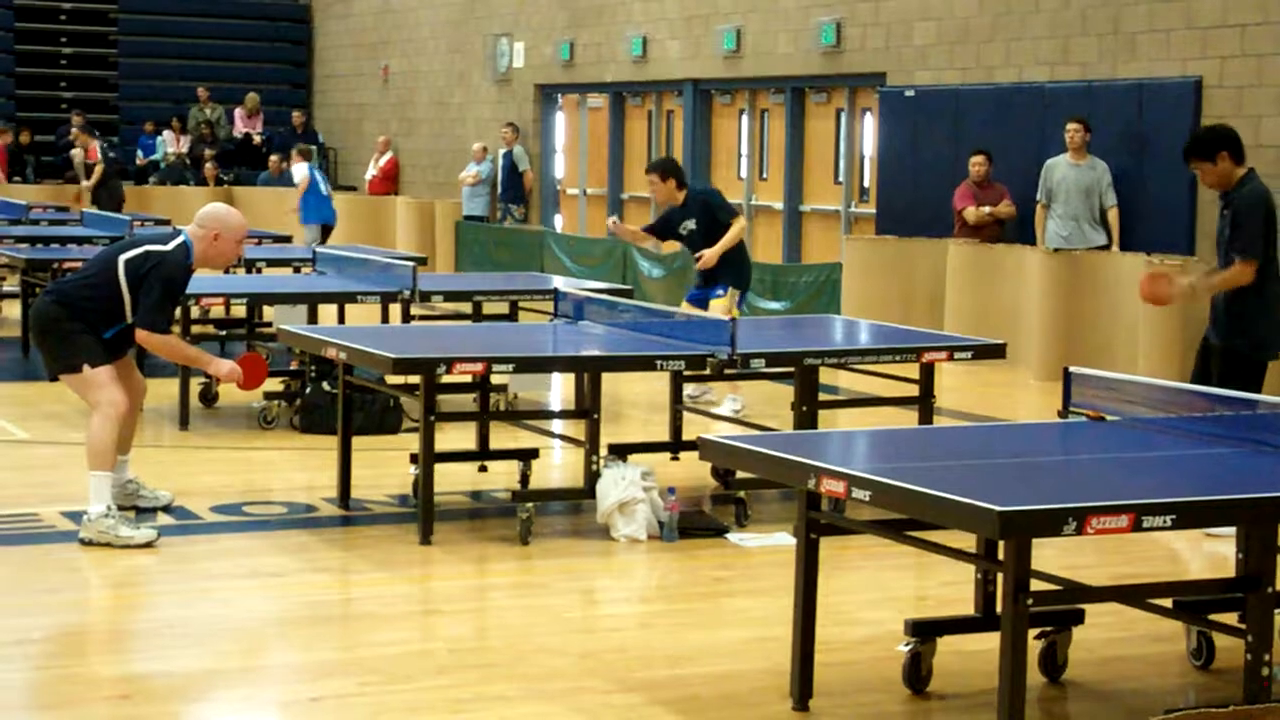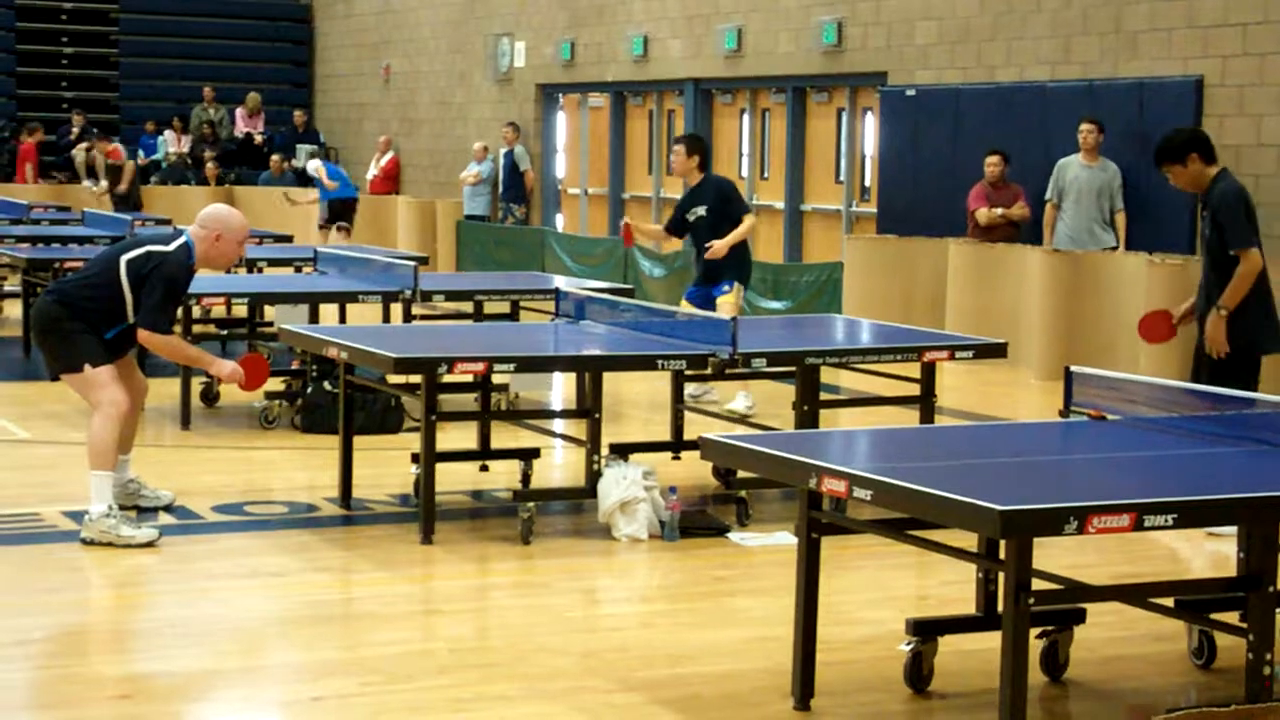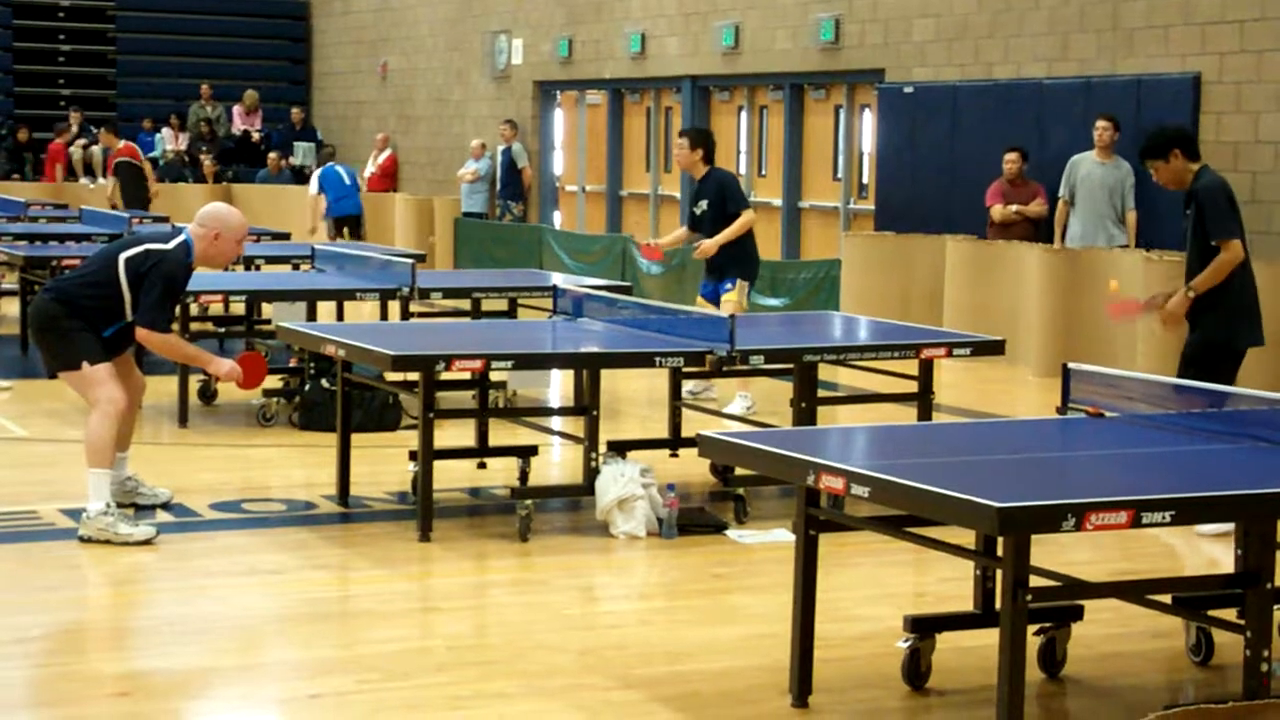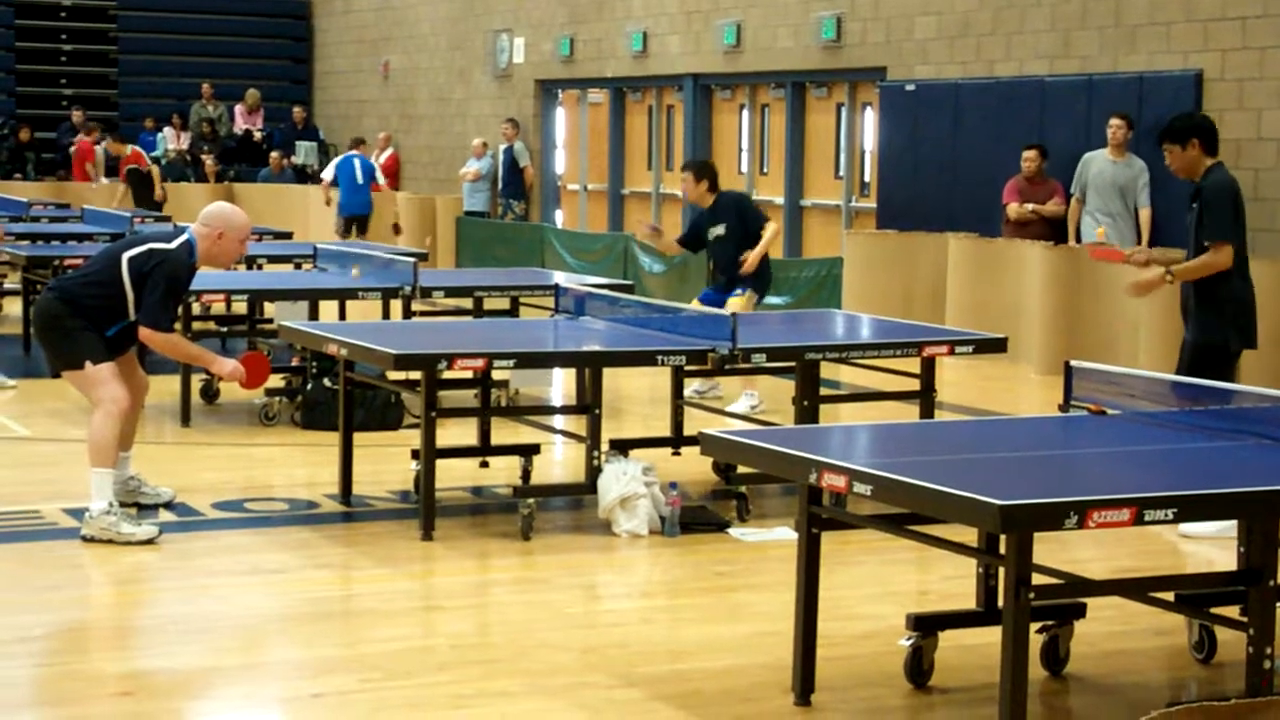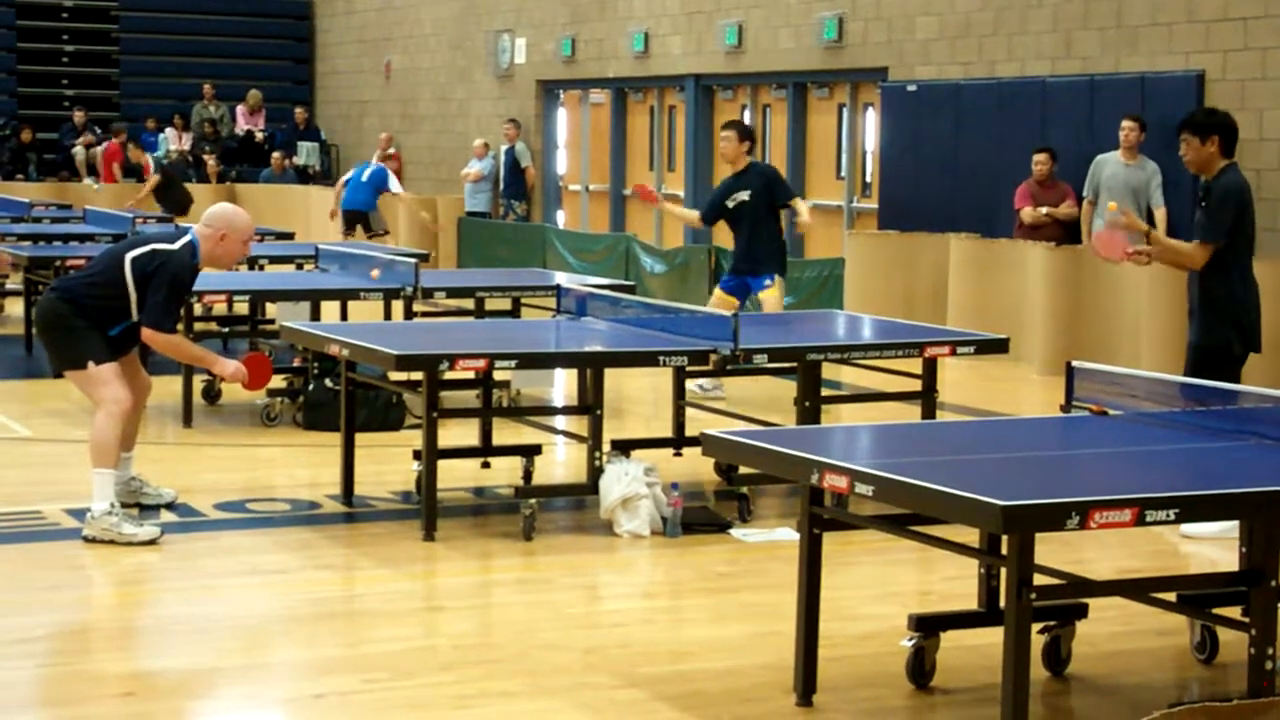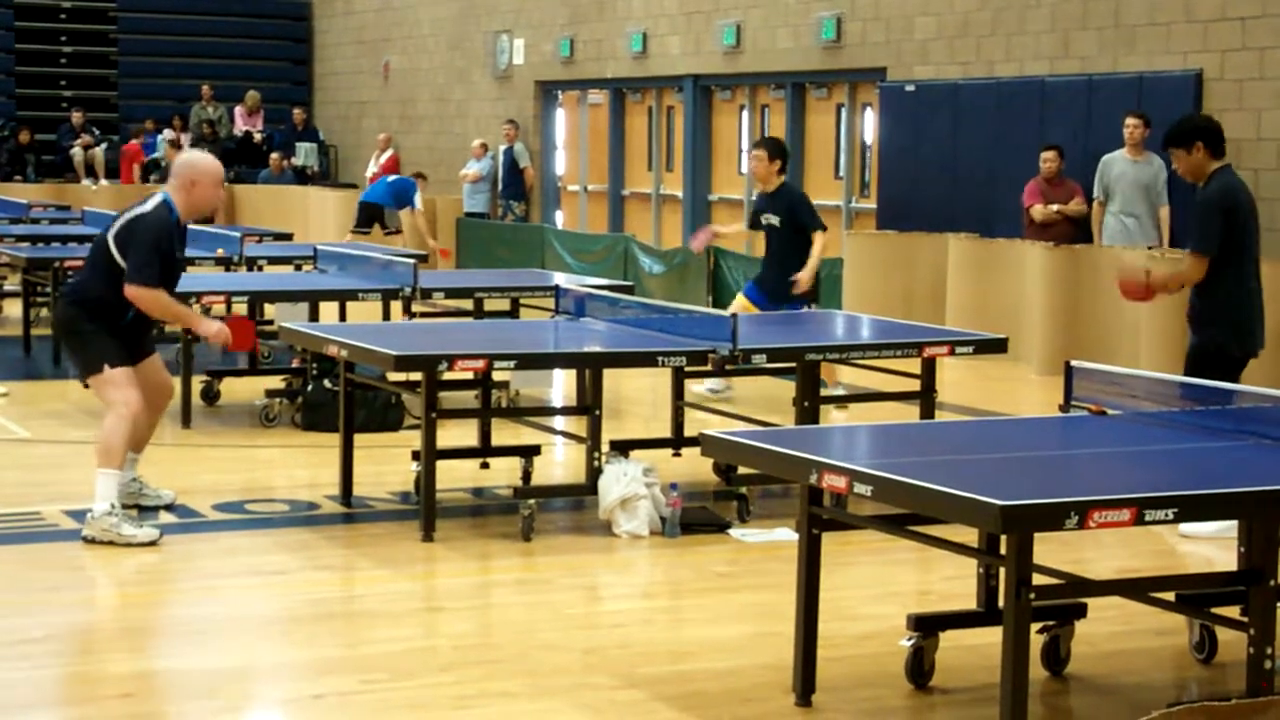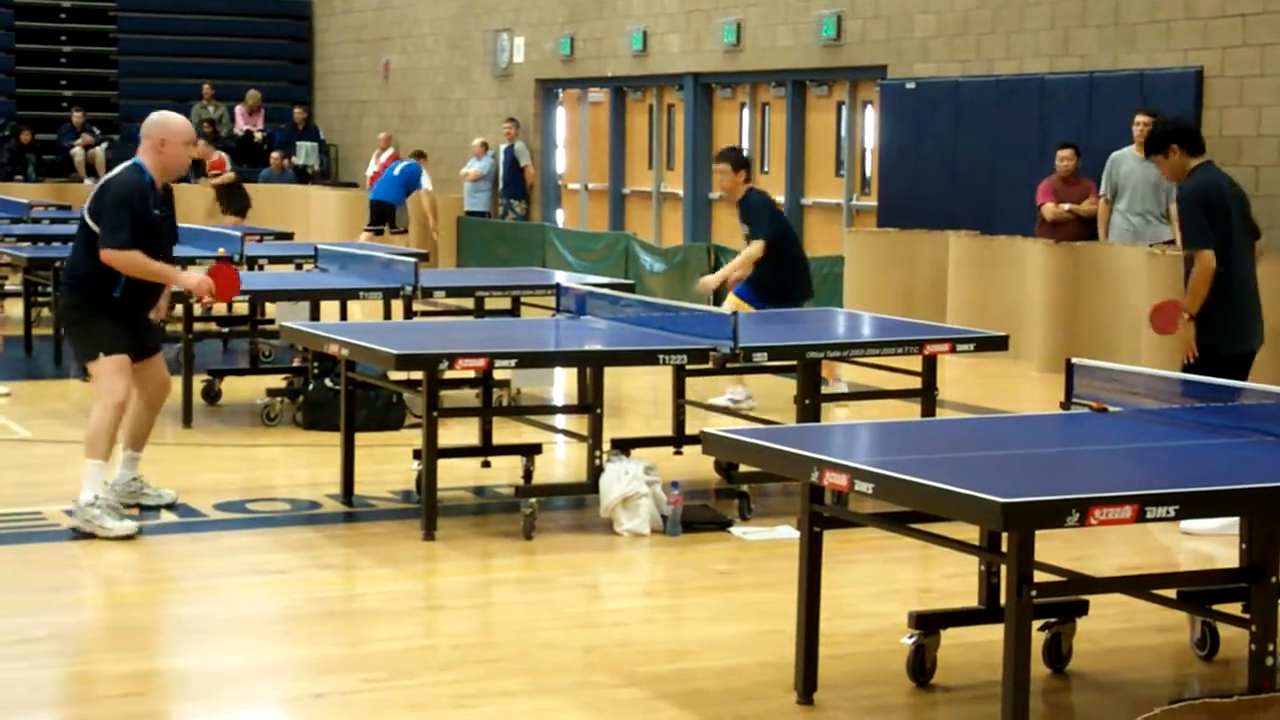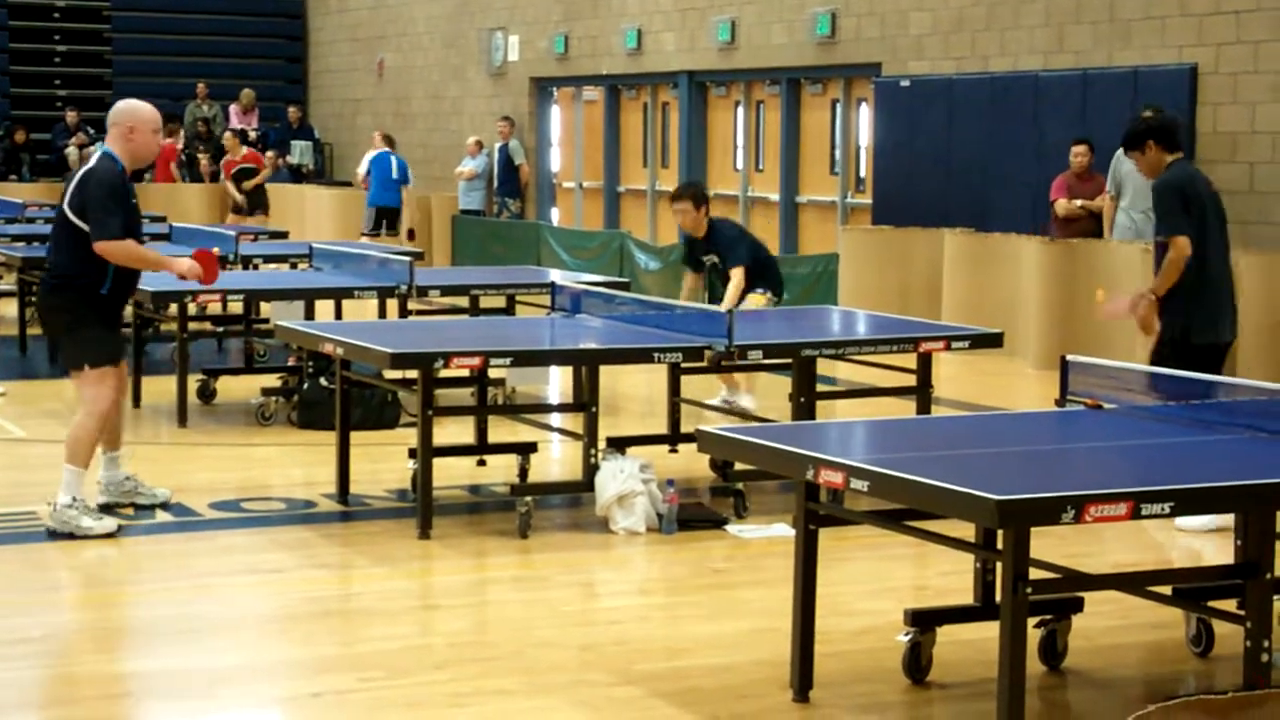
dt=0.3s
person 1, frame 1
right shoulder: (1234, 196)
left elbow: (1245, 272)
left wrist: (1194, 286)
right wrist: (1199, 281)
left hip: (1246, 331)
right hip: (1225, 327)
person 1, frame 2
left shoulder: (1227, 195)
right shoulder: (1214, 196)
left wrist: (1219, 313)
right wrist: (1195, 305)
left hip: (1238, 329)
right hip: (1222, 324)
person 1, frame 3
left shoulder: (1210, 189)
right shoulder: (1199, 192)
left elbow: (1233, 253)
left wrist: (1186, 296)
right wrist: (1176, 294)
left hip: (1223, 323)
right hip: (1211, 322)
person 1, frame 4
left shoulder: (1218, 187)
right shoulder: (1208, 188)
left elbow: (1222, 258)
left wrist: (1164, 275)
right wrist: (1160, 261)
left hip: (1220, 323)
right hip: (1207, 321)
person 1, frame 5
left shoulder: (1228, 189)
right shoulder: (1218, 187)
left elbow: (1198, 257)
left wrist: (1144, 230)
right wrist: (1155, 252)
left hip: (1224, 322)
right hip: (1217, 320)
left ankle: (1230, 513)
person 1, frame 6
left shoulder: (1215, 195)
right shoulder: (1232, 189)
left elbow: (1196, 269)
left wrist: (1153, 280)
right wrist: (1174, 279)
left hip: (1222, 326)
right hip: (1233, 322)
person 1, frame 7
left shoulder: (1193, 191)
right shoulder: (1229, 186)
left elbow: (1205, 262)
right elbow: (1251, 250)
left wrist: (1189, 317)
left hip: (1218, 326)
right hip: (1243, 322)
person 1, frame 8
left shoulder: (1168, 184)
right shoulder: (1200, 182)
left elbow: (1180, 251)
left wrist: (1152, 296)
right wrist: (1157, 292)
left hip: (1189, 318)
right hip: (1217, 316)
person 2, frame 1
left shoulder: (174, 253)
right shoulder: (169, 263)
left elbow: (147, 328)
right elbow: (148, 335)
right wrist: (209, 363)
left hip: (84, 320)
right hip: (59, 320)
left knee: (133, 392)
right knee: (111, 404)
left ankle: (120, 485)
right ankle: (98, 516)
person 2, frame 2
left shoulder: (176, 253)
right shoulder: (171, 264)
left elbow: (148, 328)
right elbow: (151, 335)
right wrist: (212, 364)
left hip: (86, 320)
right hip: (61, 319)
left knee: (134, 390)
right knee: (113, 403)
left ankle: (121, 484)
right ankle: (100, 516)
person 2, frame 3
left shoulder: (175, 251)
right shoulder: (170, 262)
left elbow: (147, 325)
right elbow: (149, 333)
right wrist: (210, 362)
left hip: (83, 317)
right hip: (59, 316)
left knee: (132, 389)
right knee: (110, 401)
left ankle: (119, 482)
right ankle: (98, 513)
person 2, frame 4
left shoulder: (178, 250)
right shoulder: (172, 262)
left elbow: (151, 325)
right elbow: (153, 333)
right wrist: (213, 362)
left hip: (87, 316)
right hip: (63, 316)
left knee: (135, 388)
right knee: (113, 401)
left ankle: (122, 481)
right ankle: (101, 513)
person 2, frame 5
left shoulder: (180, 251)
right shoulder: (176, 264)
right elbow: (155, 334)
right wrist: (216, 363)
left hip: (87, 316)
right hip: (65, 317)
left knee: (137, 388)
right knee: (116, 401)
left ankle: (124, 482)
right ankle: (102, 514)
person 2, frame 6
left shoulder: (170, 219)
right shoulder: (155, 223)
right elbow: (138, 291)
right wrist: (198, 323)
left hip: (117, 320)
right hip: (85, 319)
left knee: (160, 390)
right knee: (126, 404)
left ankle: (126, 483)
right ankle: (104, 513)
person 2, frame 7
left shoulder: (159, 189)
right shoulder: (124, 186)
right elbow: (113, 253)
left wrist: (160, 292)
right wrist: (180, 278)
left hip: (129, 305)
right hip: (91, 303)
left knee: (156, 386)
right knee: (116, 393)
left ankle: (125, 482)
right ankle: (90, 501)
person 2, frame 8
left shoulder: (114, 175)
right shoulder: (102, 176)
right elbow: (108, 245)
right wrist: (170, 263)
left hip: (95, 300)
right hip: (73, 303)
left knee: (116, 388)
right knee: (99, 399)
left ankle: (115, 481)
right ankle: (66, 506)
person 3, frame 1
left shoulder: (706, 197)
right shoulder: (673, 216)
left elbow: (740, 223)
right elbow: (641, 236)
left wrist: (717, 250)
right wrist: (619, 227)
left hip: (732, 276)
right hip: (707, 279)
left ankle: (734, 399)
right ankle: (701, 387)
person 3, frame 2
left shoulder: (721, 187)
right shoulder: (687, 202)
left elbow: (750, 220)
right elbow: (665, 234)
left wrist: (726, 242)
right wrist: (635, 227)
left hip: (732, 272)
right hip: (706, 275)
left ankle: (744, 396)
right ankle: (702, 387)
person 3, frame 3
left shoulder: (724, 180)
right shoulder: (698, 190)
left elbow: (748, 217)
right elbow: (690, 229)
left wrist: (715, 241)
right wrist: (660, 243)
left hip: (738, 266)
right hip: (715, 269)
left ankle: (744, 397)
right ankle: (703, 384)
person 3, frame 4
left shoulder: (735, 201)
right shoulder: (700, 219)
left elbow: (772, 226)
right elbow: (679, 247)
left wrist: (758, 252)
right wrist: (657, 238)
left hip: (750, 280)
right hip: (722, 282)
left ankle: (751, 396)
right ankle: (708, 382)
person 3, frame 5
left shoulder: (765, 174)
right shoulder: (726, 186)
left elbow: (795, 201)
right elbow: (700, 219)
left wrist: (804, 215)
right wrist: (662, 204)
left hip: (768, 264)
right hip: (740, 266)
right ankle: (713, 382)
person 3, frame 6
left shoulder: (794, 198)
right shoulder: (763, 199)
left elbow: (819, 236)
left wrist: (809, 269)
right wrist: (719, 231)
left hip: (796, 282)
right hip: (768, 279)
left ankle: (834, 388)
right ankle: (720, 382)
person 3, frame 7
left shoulder: (757, 204)
right shoulder: (743, 204)
left elbow: (757, 249)
left wrist: (719, 276)
right wrist: (740, 272)
left hip: (792, 281)
right hip: (764, 278)
left ankle: (834, 383)
right ankle: (739, 393)
person 3, frame 8
left shoulder: (727, 234)
right shoulder: (691, 239)
left elbow: (738, 278)
right elbow: (693, 274)
left wrist: (723, 312)
left hip: (764, 284)
right hip: (731, 292)
left ankle: (746, 393)
right ankle: (732, 391)
